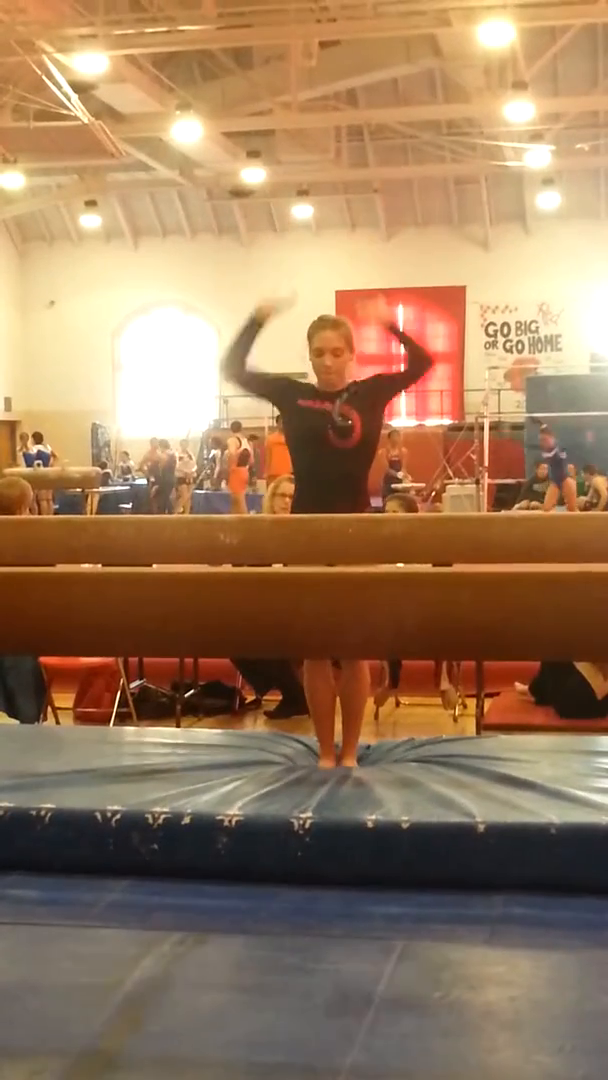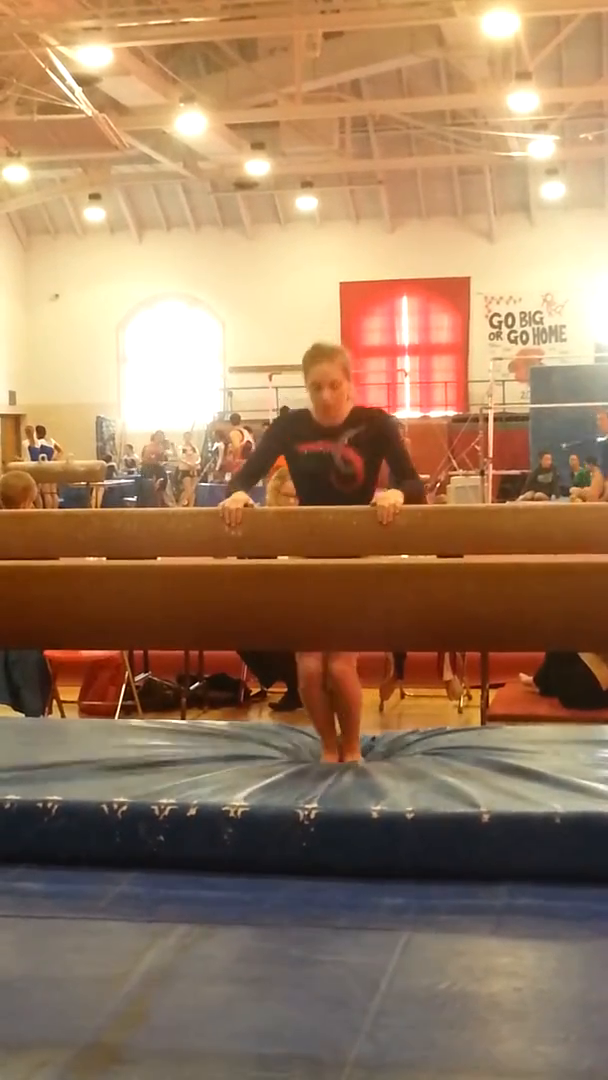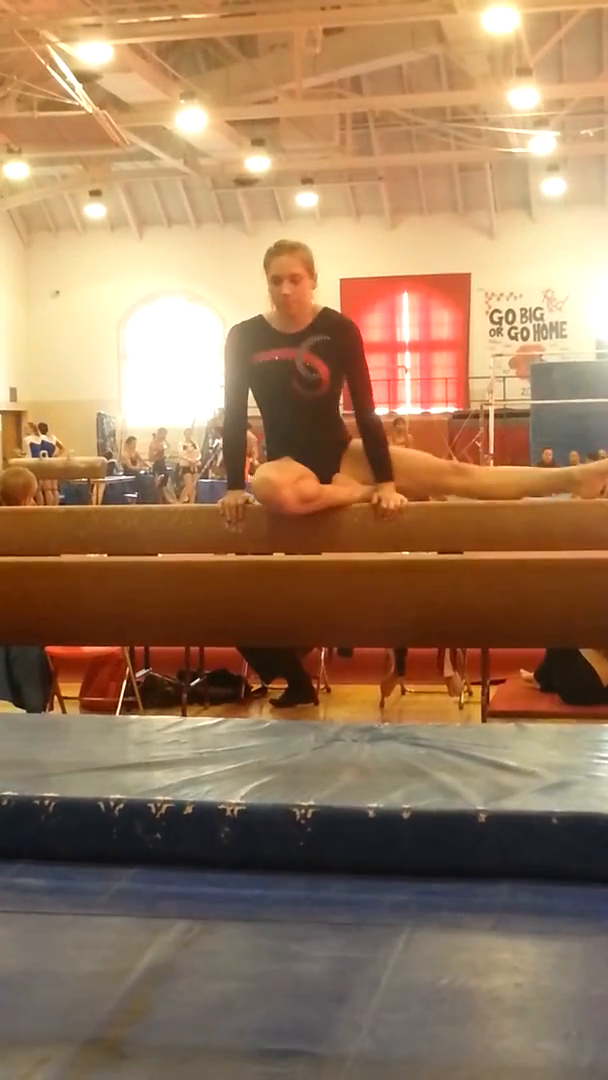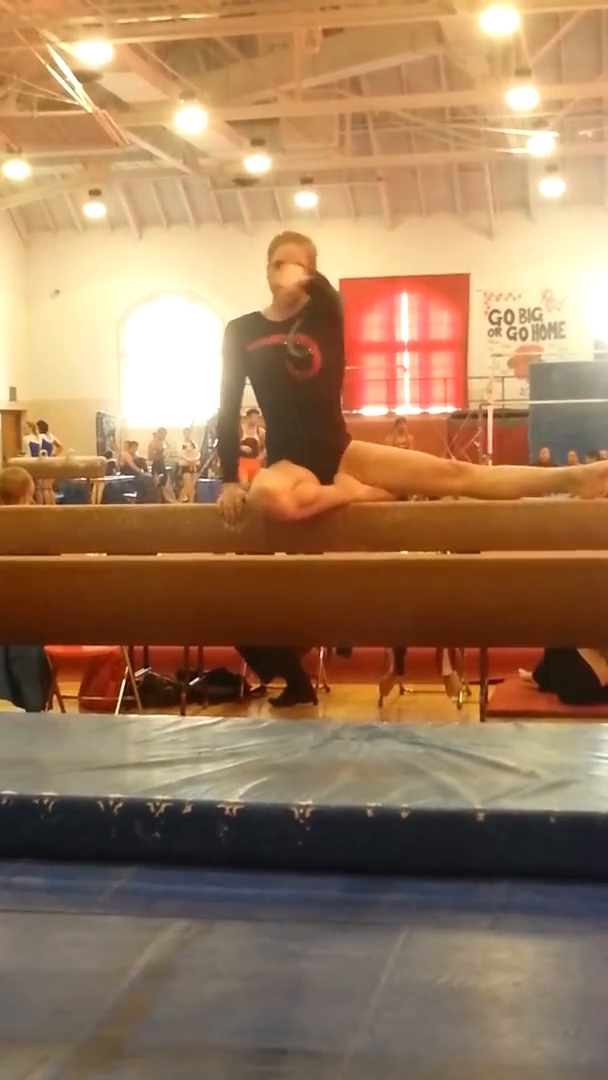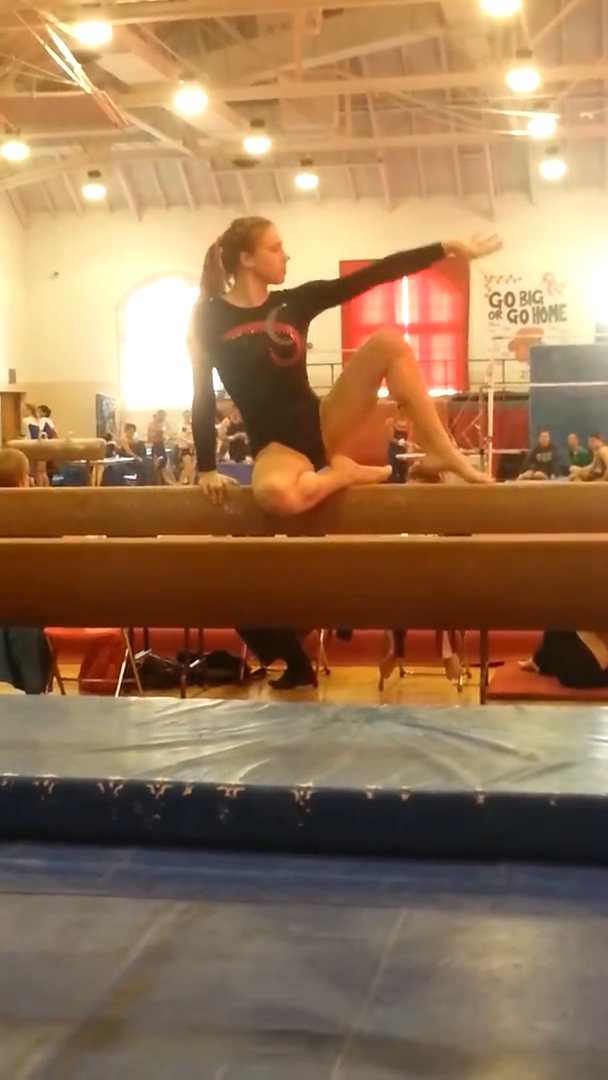
dt=1s
person 1, frame 1
left shoulder: (370, 393)
right shoulder: (292, 394)
left elbow: (422, 364)
right elbow: (233, 369)
left wrist: (390, 323)
right wrist: (259, 318)
left ankle: (350, 752)
right ankle: (325, 751)
person 1, frame 2
left shoulder: (374, 424)
right shoulder: (290, 426)
left elbow: (414, 483)
right elbow: (248, 472)
left wrist: (397, 494)
right wrist: (237, 495)
left knee: (340, 668)
right knee: (310, 671)
left ankle: (351, 748)
right ankle: (329, 747)
person 1, frame 3
left shoulder: (339, 329)
right shoulder: (244, 338)
left elbow: (365, 411)
right elbow: (233, 416)
left wrist: (388, 482)
right wrist: (235, 487)
left hip: (341, 451)
right hip: (291, 462)
left knee: (454, 473)
right knee: (271, 488)
left ankle: (574, 477)
right ankle: (360, 493)
person 1, frame 4
left shoulder: (324, 312)
right shoulder: (241, 331)
left elbow: (325, 293)
right elbow: (229, 409)
left wrist: (301, 278)
right wrist: (230, 482)
left hip: (338, 450)
right hip: (289, 460)
left knee: (453, 473)
right knee: (268, 495)
left ankle: (573, 478)
right ankle: (355, 492)
person 1, frame 5
left shoulder: (295, 301)
right shoulder: (212, 319)
left elbow: (367, 277)
right elbow: (203, 396)
left wrist: (446, 249)
right wrist: (207, 469)
left hip: (322, 424)
right hip: (276, 445)
left knee: (389, 340)
right knee: (276, 494)
left ankle: (443, 453)
right ankle: (346, 473)
